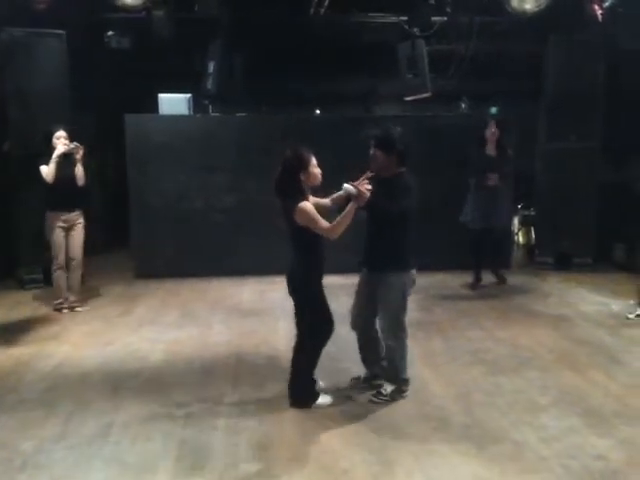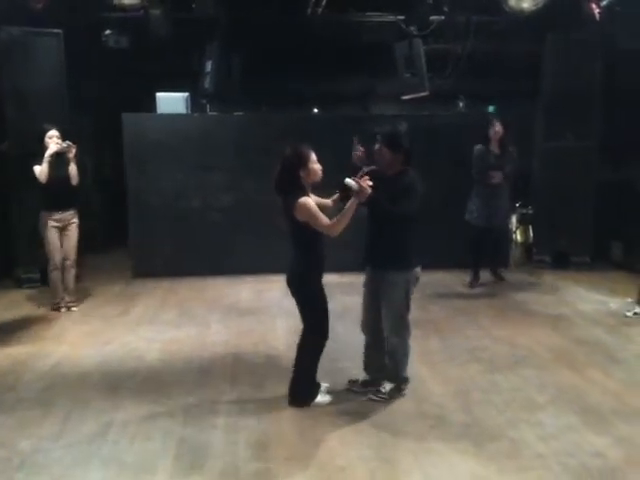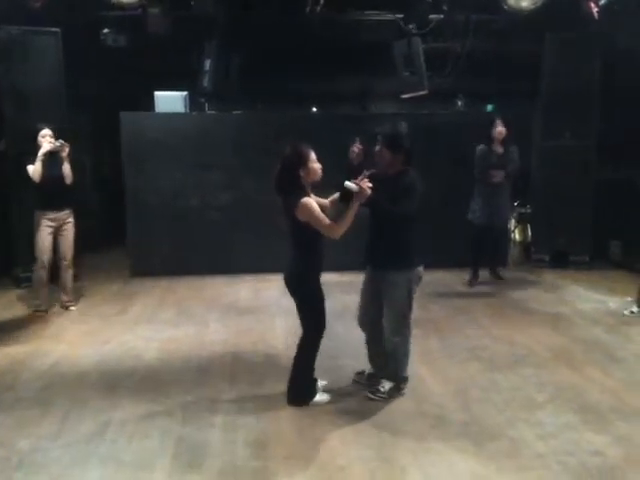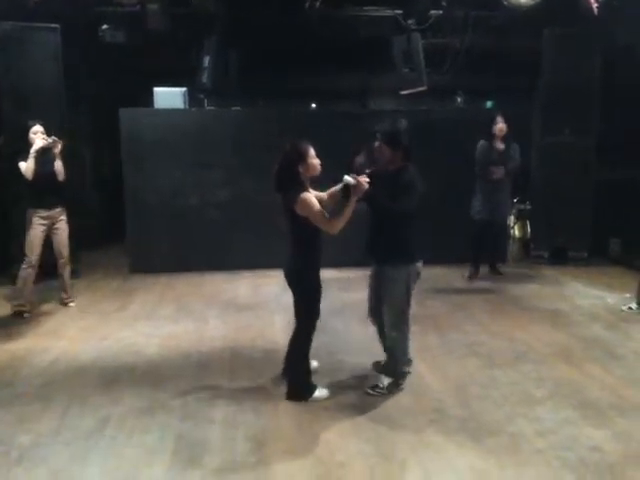
dt=0.2s
person 1, frame 1
left shoulder: (404, 184)
right shoulder: (377, 181)
left elbow: (394, 215)
right elbow: (374, 213)
left wrist: (368, 199)
left hip: (396, 270)
right hip: (373, 265)
left knee: (392, 329)
right knee: (360, 322)
left ankle: (398, 383)
right ankle: (376, 373)
person 1, frame 2
left shoulder: (410, 182)
right shoulder: (377, 176)
left elbow: (397, 216)
left wrist: (370, 196)
left hip: (400, 268)
right hip: (376, 264)
left knee: (395, 327)
right knee: (371, 325)
left ankle: (397, 381)
right ankle: (375, 377)
person 1, frame 3
left shoulder: (410, 182)
right shoulder: (378, 177)
left elbow: (399, 216)
right elbow: (347, 197)
left wrist: (370, 198)
right wrist: (355, 167)
left hip: (402, 267)
right hip: (377, 263)
left knee: (395, 326)
right knee: (368, 320)
left ankle: (396, 380)
right ankle: (379, 369)
person 1, frame 4
left shoulder: (410, 179)
right shoulder: (380, 174)
left elbow: (398, 213)
left wrist: (367, 192)
left hip: (402, 261)
right hip: (382, 258)
left knee: (394, 319)
right knee: (378, 314)
left ankle: (397, 375)
right ankle: (398, 360)
person 2, frame 1
left shoulder: (302, 199)
right shoulder: (300, 207)
left elbow: (328, 202)
right elbow: (332, 231)
left wrist: (350, 190)
right wrist: (355, 203)
left hip: (305, 276)
right hip: (305, 279)
left knee: (318, 328)
right knee: (316, 332)
left ankle: (303, 383)
right ankle: (303, 395)
person 2, frame 2
left shoulder: (304, 197)
right shoulder: (301, 203)
left elbow: (329, 204)
right elbow: (332, 228)
right wrist: (357, 199)
left hip: (305, 274)
right hip: (305, 277)
left knee: (315, 329)
right knee: (316, 332)
left ankle: (307, 383)
right ankle: (302, 393)
person 2, frame 3
left shoulder: (302, 196)
right shoulder: (303, 203)
left elbow: (327, 205)
right elbow: (334, 231)
right wrist: (357, 201)
left hip: (302, 273)
right hip: (304, 276)
left knee: (314, 326)
right knee: (313, 330)
left ankle: (304, 380)
right ankle: (301, 392)
person 2, frame 4
left shoulder: (301, 192)
right shoulder: (302, 198)
left elbow: (325, 198)
right elbow: (332, 227)
left wrist: (349, 183)
right wrist: (355, 196)
left hip: (300, 266)
right hip: (304, 270)
left knee: (305, 319)
right knee: (306, 324)
left ankle: (294, 365)
right ankle: (300, 387)
person 3, frame 1
left shoulder: (73, 160)
right shoulder: (46, 161)
left elbow: (81, 182)
right elbow: (49, 179)
left wrist: (79, 161)
right wrist: (55, 157)
left hip: (76, 215)
right hip: (55, 216)
left knee: (76, 259)
right knee: (59, 261)
left ankle: (74, 299)
right ankle: (60, 301)
person 3, frame 2
left shoulder: (66, 159)
right shoulder: (40, 161)
left elbow: (75, 181)
right elbow: (42, 179)
left wrist: (71, 159)
right wrist: (48, 156)
left hip: (70, 215)
right hip: (50, 216)
left knee: (70, 260)
right knee: (56, 261)
left ankle: (70, 299)
right ankle: (58, 301)
person 3, frame 3
left shoulder: (59, 159)
right shoulder: (33, 161)
left elbow: (69, 180)
right elbow: (36, 178)
left wrist: (65, 158)
right wrist: (41, 154)
left hip: (66, 214)
right hip: (44, 216)
left knee: (66, 259)
right knee: (42, 261)
left ankle: (67, 299)
right ankle: (40, 304)
person 3, frame 4
left shoulder: (50, 155)
right shoulder: (24, 157)
left elbow: (61, 177)
right elbow: (28, 174)
left wrist: (57, 155)
right wrist: (33, 151)
left hip: (58, 212)
right hip: (36, 214)
left knee: (64, 256)
right knee: (31, 260)
left ankle: (66, 296)
right ankle: (22, 304)
person 4, frame 1
left shoulder: (505, 154)
right shoulder: (476, 153)
left elbow: (508, 176)
right elbow: (473, 178)
left wrist: (496, 179)
right wrist: (488, 180)
left hip: (500, 201)
right hip: (479, 201)
left knee: (500, 238)
right knee: (478, 239)
left ankle: (496, 269)
right ankle: (477, 276)
person 4, frame 2
left shoulder: (508, 152)
right shoulder: (480, 150)
left elbow: (510, 172)
right elbow: (477, 174)
left wrist: (496, 175)
right wrist: (493, 177)
left hip: (501, 198)
right hip: (482, 198)
left knee: (500, 235)
right knee: (478, 236)
left ankle: (495, 268)
right ankle: (475, 274)
person 4, frame 3
left shoulder: (511, 150)
right shoulder: (482, 149)
left elbow: (513, 170)
right elbow: (480, 173)
left wrist: (498, 174)
right wrist: (496, 175)
left hip: (502, 197)
right hip: (484, 196)
left knee: (500, 234)
right knee: (479, 234)
left ankle: (494, 268)
right ankle: (474, 272)
person 4, frame 4
left shoulder: (512, 147)
right shoulder: (483, 146)
left elbow: (514, 167)
right elbow: (480, 169)
left wrist: (496, 170)
right wrist: (499, 171)
left hip: (503, 193)
right hip: (484, 193)
left knee: (499, 230)
right knee: (480, 229)
left ankle: (493, 264)
right ankle: (475, 266)
